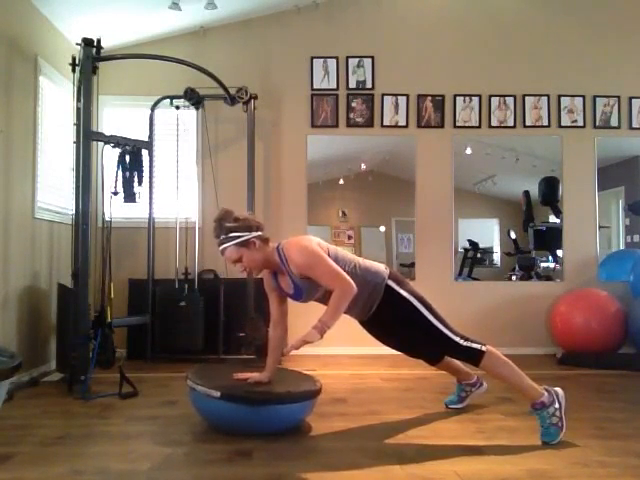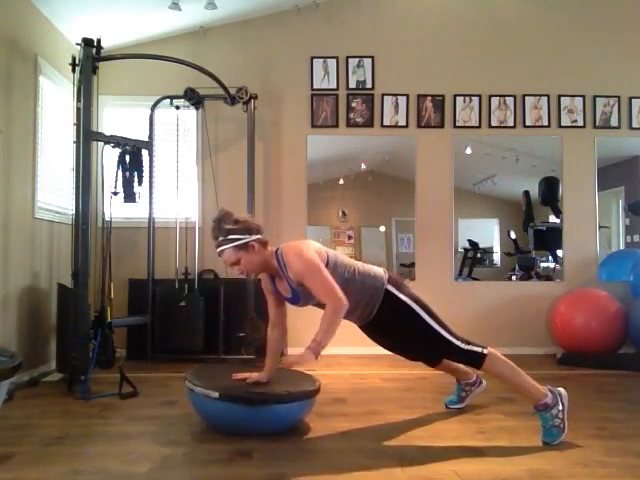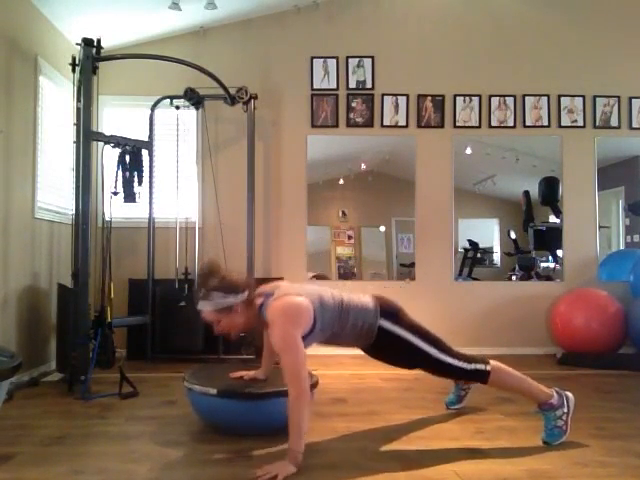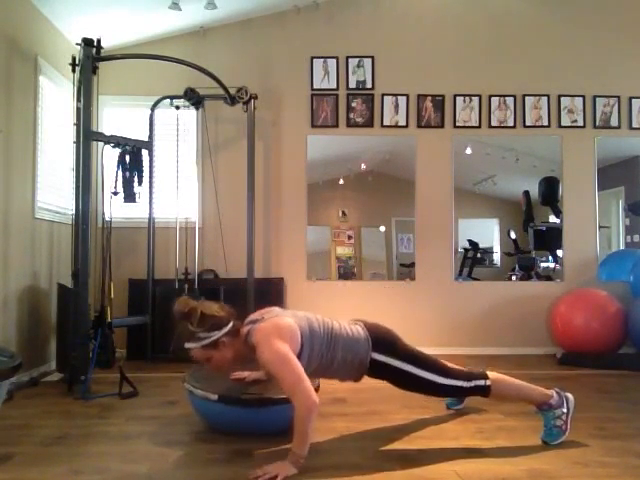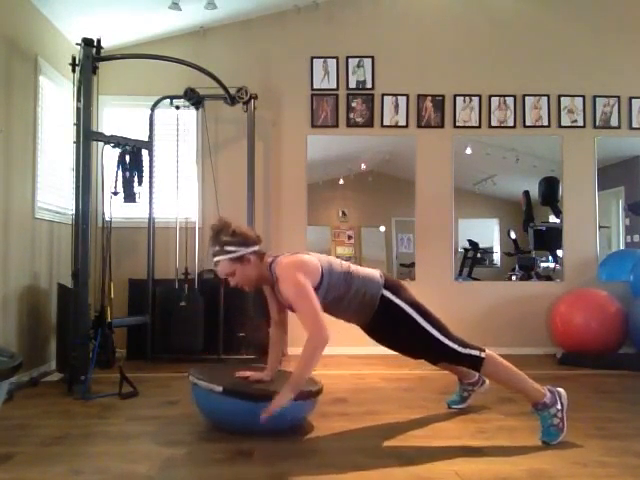
dt=0.5s
person 1, frame 1
left shoulder: (298, 252)
right shoulder: (271, 276)
left elbow: (346, 287)
right elbow: (277, 325)
left wrist: (319, 329)
right wrist: (267, 373)
left hip: (386, 292)
right hip: (368, 312)
left knee: (456, 345)
right knee: (426, 351)
left ankle: (544, 399)
right ankle: (469, 382)
person 1, frame 2
left shoulder: (296, 257)
right shoulder: (269, 277)
left elbow: (337, 303)
right elbow: (276, 326)
left wrist: (311, 350)
right wrist: (266, 373)
left hip: (386, 297)
right hip: (368, 315)
left knee: (458, 348)
right knee: (425, 354)
left ankle: (547, 399)
right ankle: (469, 382)
person 1, frame 3
left shoulder: (281, 316)
right shoulder: (260, 297)
left elbow: (300, 391)
right wrist: (262, 371)
left hip: (381, 325)
right hip: (365, 323)
left knee: (459, 366)
left ankle: (552, 400)
right ankle: (463, 384)
person 1, frame 4
left shoulder: (266, 343)
right shoulder: (250, 324)
left elbow: (308, 403)
right wrist: (261, 373)
left hip: (373, 352)
right hip: (360, 342)
left knee: (459, 383)
right knee: (438, 376)
left ankle: (553, 400)
right ankle: (460, 387)
person 1, frame 5
left shoulder: (288, 273)
right shoulder: (269, 275)
left elbow: (319, 336)
right elbow: (278, 325)
left wrist: (290, 390)
right wrist: (268, 372)
left hip: (385, 301)
right hip: (368, 312)
left knee: (457, 351)
right knee: (430, 353)
left ankle: (547, 400)
right ankle: (471, 383)
